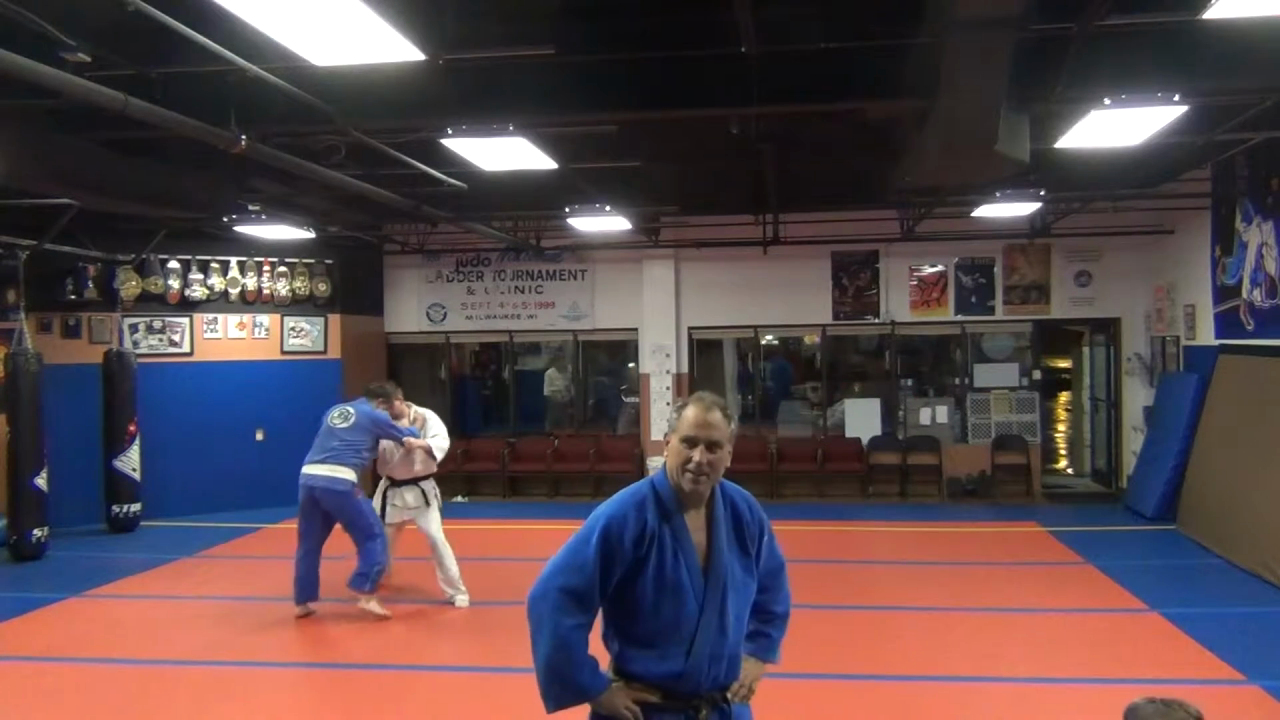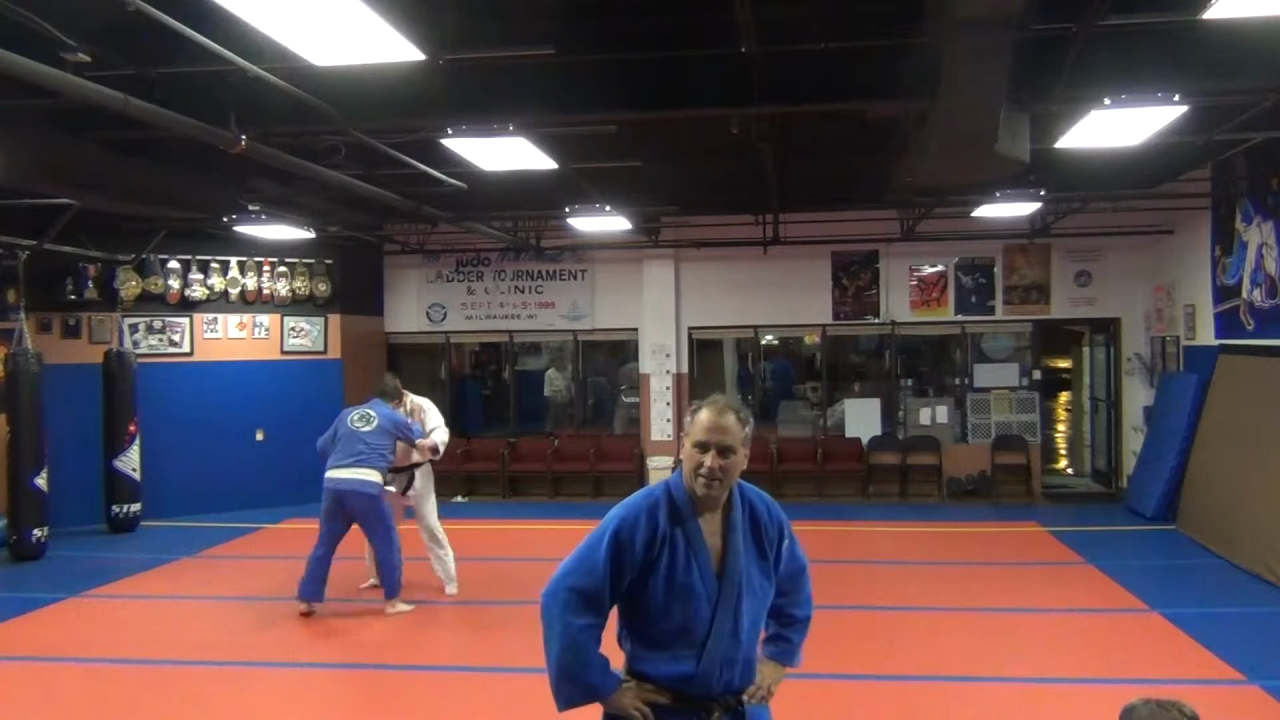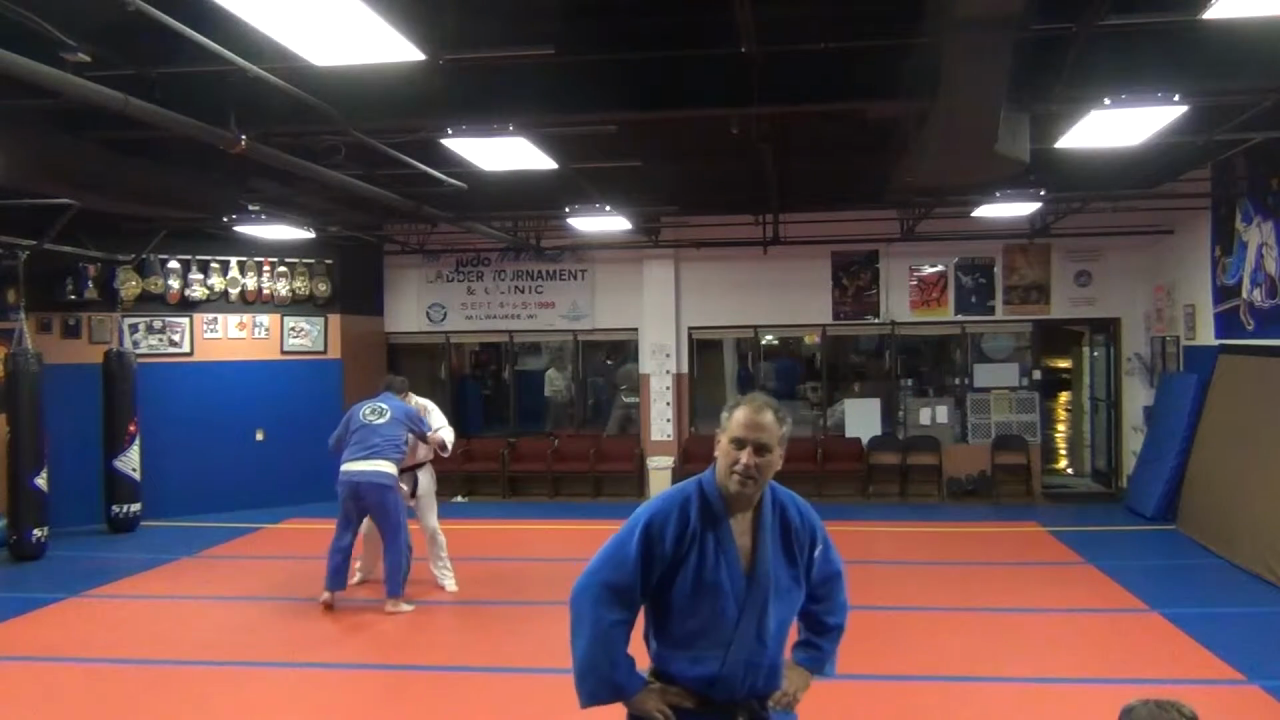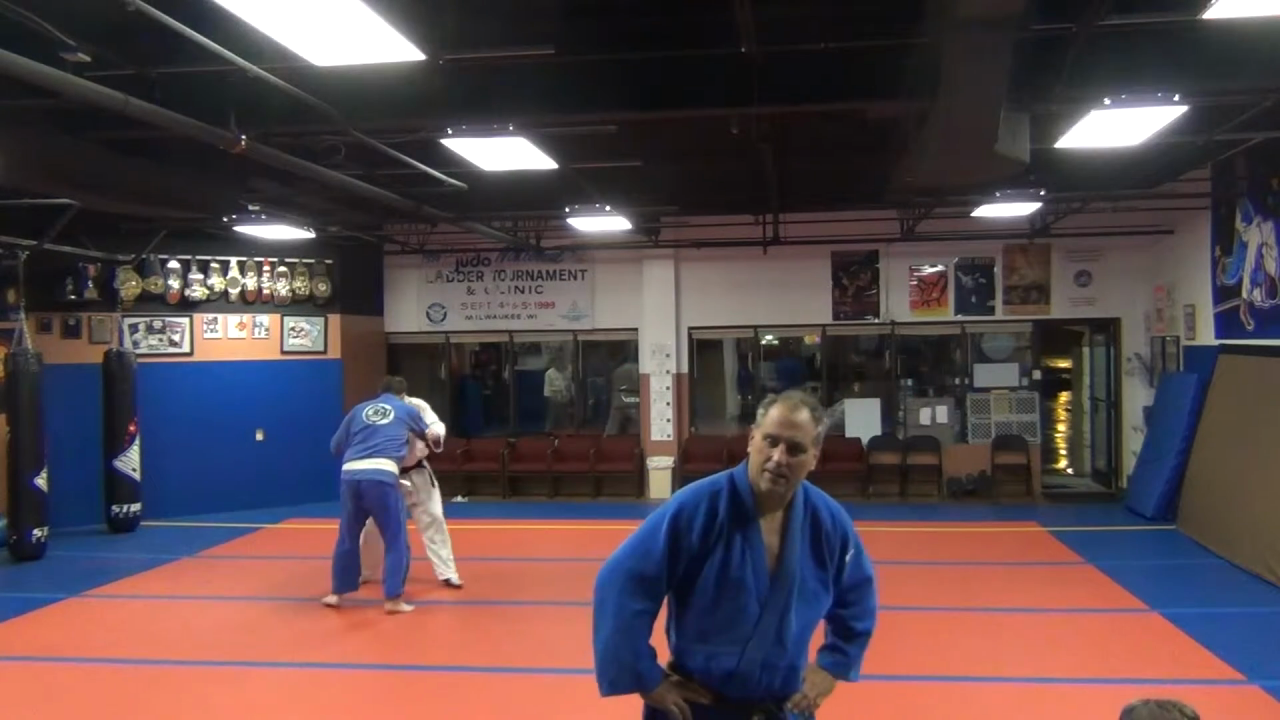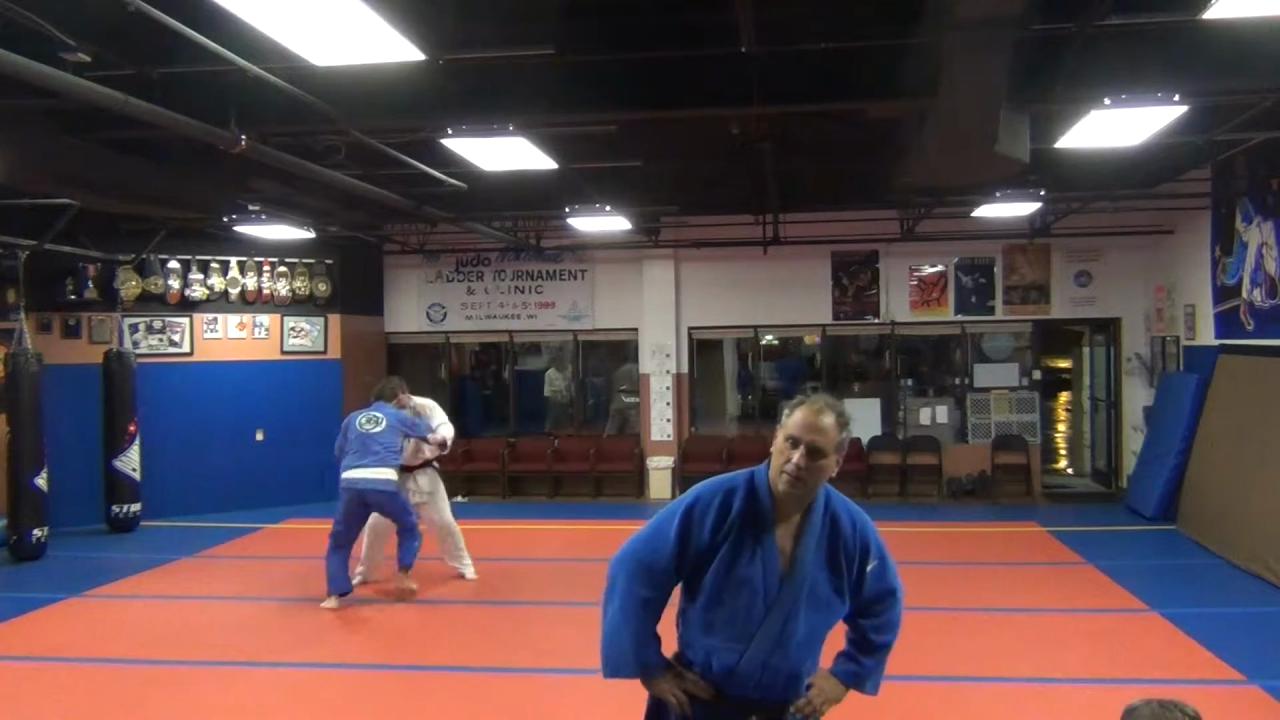
dt=0.2s
person 1, frame 1
left shoulder: (743, 512)
right shoulder: (624, 516)
left elbow: (771, 585)
right elbow: (552, 601)
left wrist: (758, 654)
right wrist: (594, 689)
person 1, frame 2
left shoulder: (764, 515)
right shoulder: (637, 519)
left elbow: (793, 588)
right elbow: (565, 600)
left wrist: (777, 657)
right wrist: (605, 689)
person 1, frame 3
left shoulder: (796, 519)
right shoulder: (667, 515)
left elbow: (828, 593)
right elbow: (596, 595)
left wrist: (807, 664)
right wrist: (629, 688)
person 1, frame 4
left shoulder: (828, 521)
right shoulder: (695, 507)
left elbow: (857, 597)
right elbow: (620, 584)
left wrist: (831, 667)
right wrist: (648, 680)
person 1, frame 5
left shoulder: (849, 527)
right shoulder: (712, 503)
left elbow: (882, 606)
right elbow: (634, 571)
left wrist: (844, 676)
right wrist: (650, 669)
person 2, frame 1
left shoulder: (334, 411)
right shoulder: (375, 416)
right elbow: (407, 438)
right wrist: (416, 427)
left hip: (308, 478)
right hip: (338, 483)
left knee: (308, 545)
right knee: (372, 536)
left ankle: (303, 603)
right ankle: (366, 596)
person 2, frame 2
left shoulder: (348, 414)
right shoulder: (394, 418)
left elbow: (322, 445)
right elbow: (418, 439)
right wrist: (419, 428)
left hip: (333, 482)
right hip: (365, 486)
left knee: (325, 544)
right knee: (387, 543)
left ankle: (307, 600)
right ankle: (392, 601)
person 2, frame 3
left shoulder: (357, 409)
right shoulder: (407, 410)
left elbow: (335, 444)
right elbow: (426, 435)
left hip: (348, 476)
right hip: (380, 478)
left knee: (343, 536)
right knee: (396, 539)
left ankle: (330, 591)
right ankle: (394, 600)
person 2, frame 4
left shoulder: (358, 410)
right shoulder: (407, 411)
left elbow: (336, 446)
right elbow: (425, 434)
right wrist: (426, 436)
left hip: (350, 475)
right hip: (382, 476)
left knee: (347, 536)
right knee: (396, 539)
left ankle: (338, 592)
right ankle: (393, 598)
person 2, frame 5
left shoulder: (352, 419)
right shoulder: (401, 417)
left elbow: (340, 452)
right elbow: (429, 434)
left hip: (351, 483)
right hip: (383, 483)
left knee: (340, 540)
right knee: (409, 527)
left ankle: (334, 595)
right ankle: (403, 577)
person 3, frame 1
left shoulder: (425, 417)
left elbow: (442, 440)
left hip: (419, 489)
right hip: (391, 488)
left knee: (435, 538)
left ankle: (457, 592)
person 3, frame 2
left shoulder: (422, 406)
left elbow: (441, 431)
left wrist: (430, 444)
left hip: (416, 474)
right hip: (389, 475)
left knee: (430, 525)
left ankle: (449, 578)
right ankle: (379, 576)
person 3, frame 3
left shoulder: (425, 407)
left elbow: (446, 430)
left wrist: (439, 439)
left hip: (418, 475)
left knee: (430, 527)
right knee: (371, 527)
left ankle: (445, 577)
right ankle: (364, 572)
person 3, frame 4
left shoulder: (417, 406)
left elbow: (436, 425)
left wrist: (434, 435)
left hip: (417, 473)
left knee: (434, 519)
right knee: (373, 527)
left ankle: (447, 573)
right ankle: (365, 573)
person 3, frame 5
left shoulder: (426, 406)
left elbow: (445, 426)
left wrist: (441, 438)
left hip: (425, 474)
left knee: (444, 521)
right knee: (377, 524)
left ankle: (464, 567)
right ankle: (363, 573)
